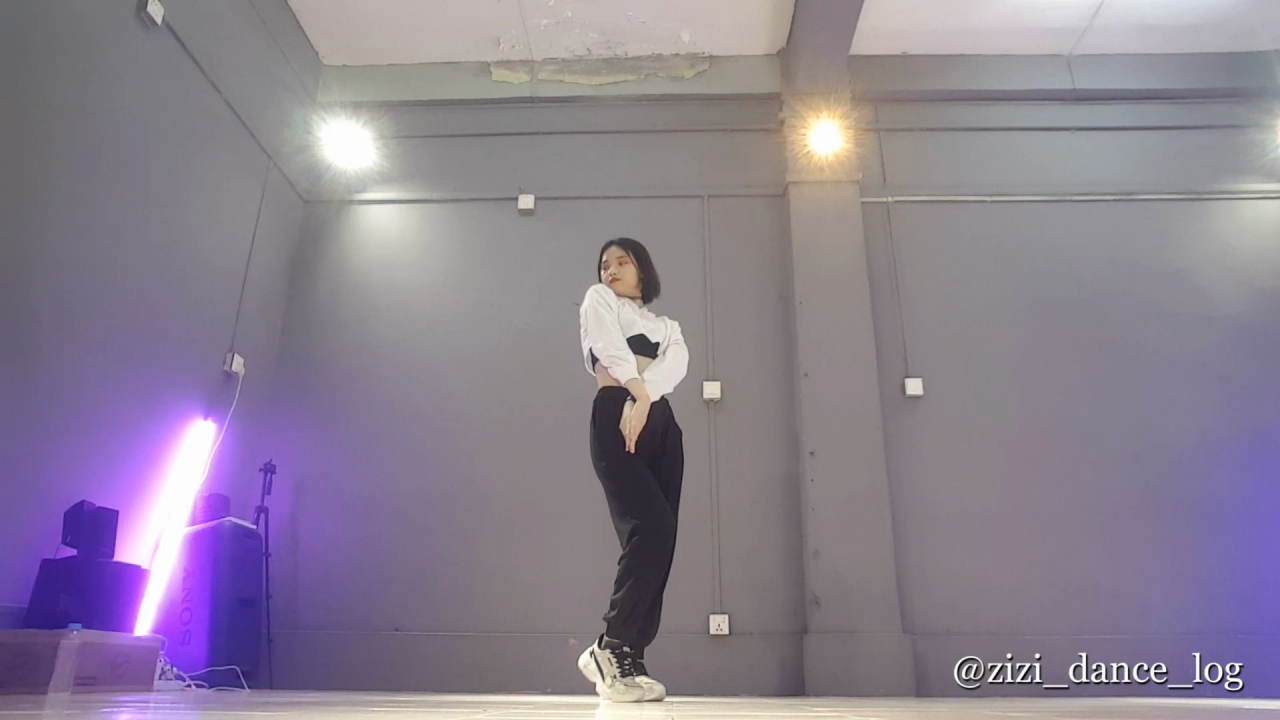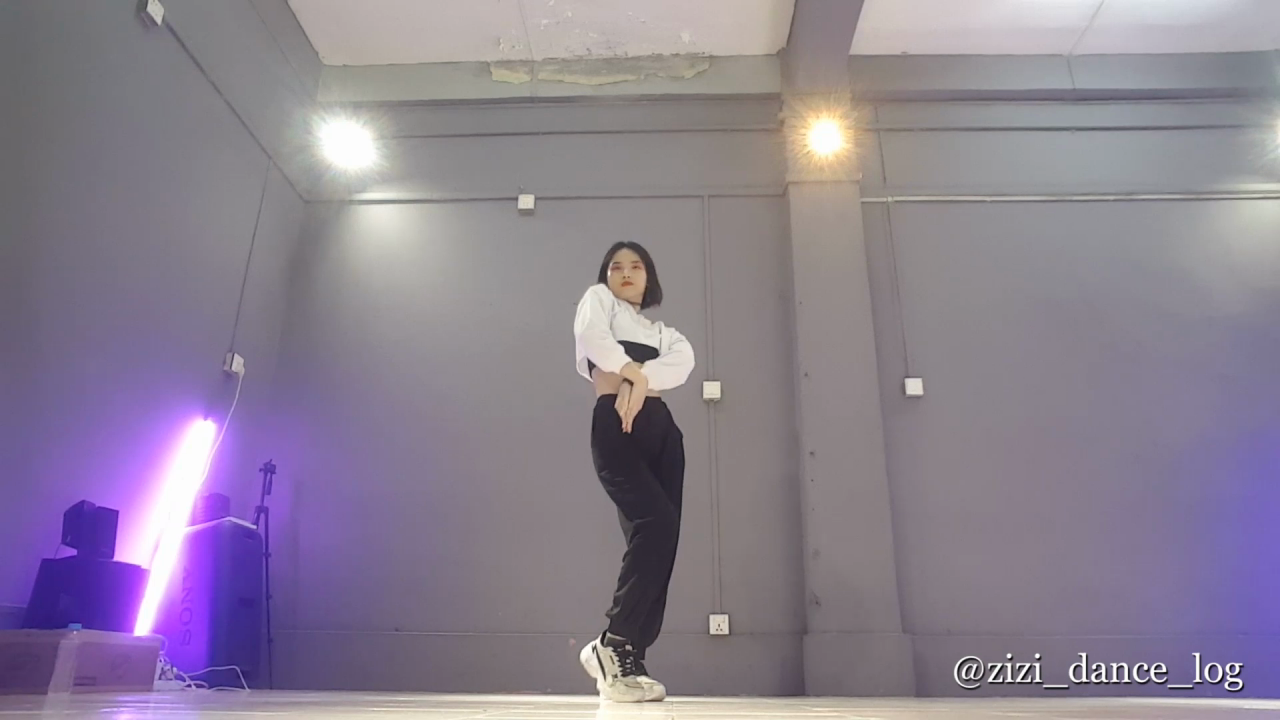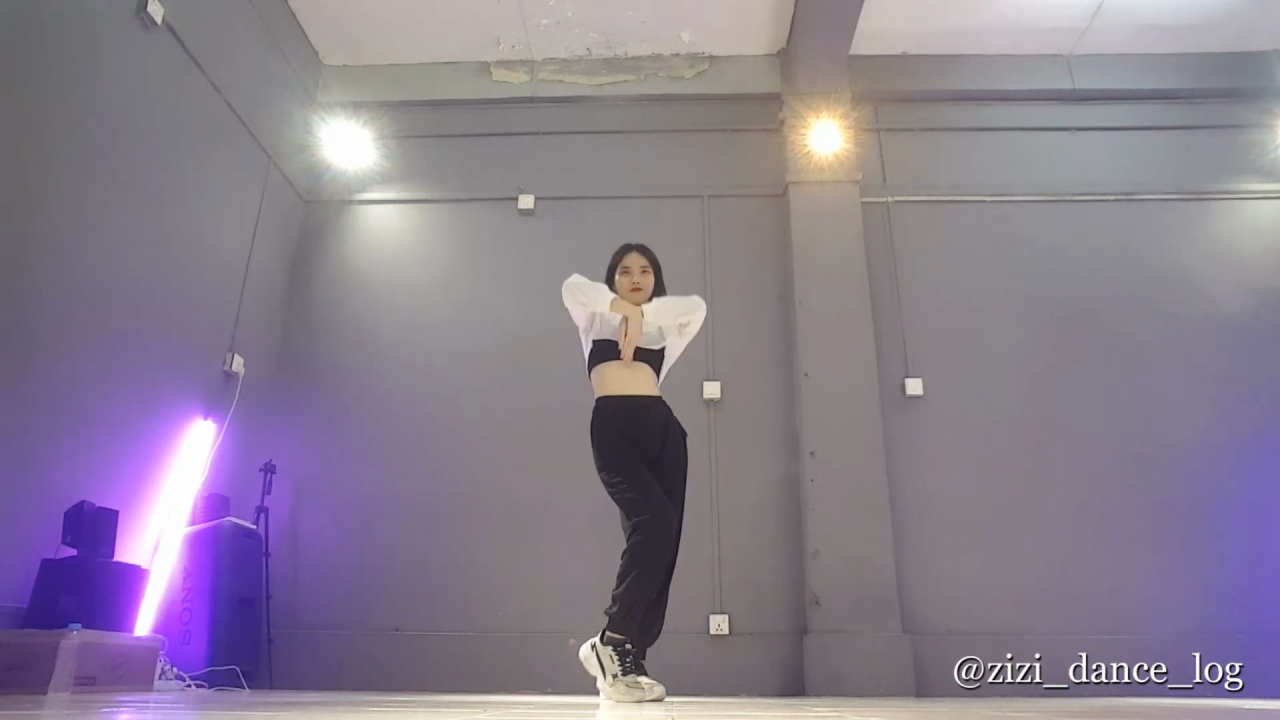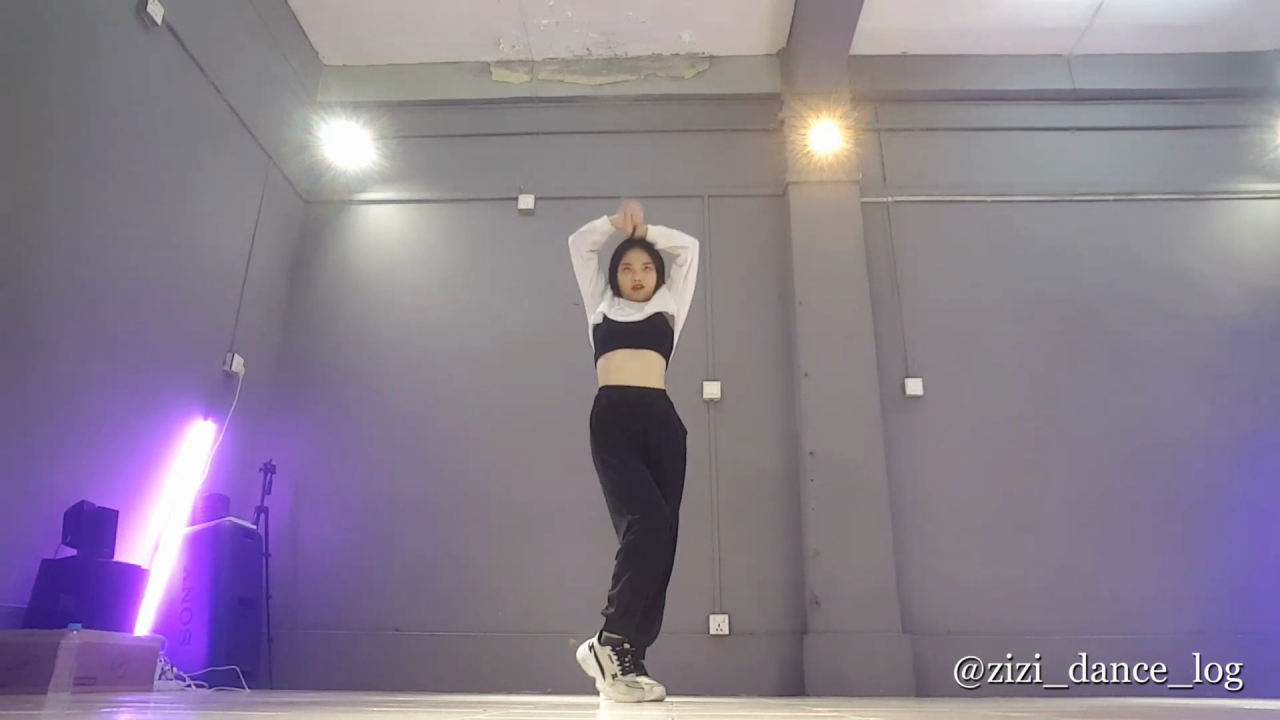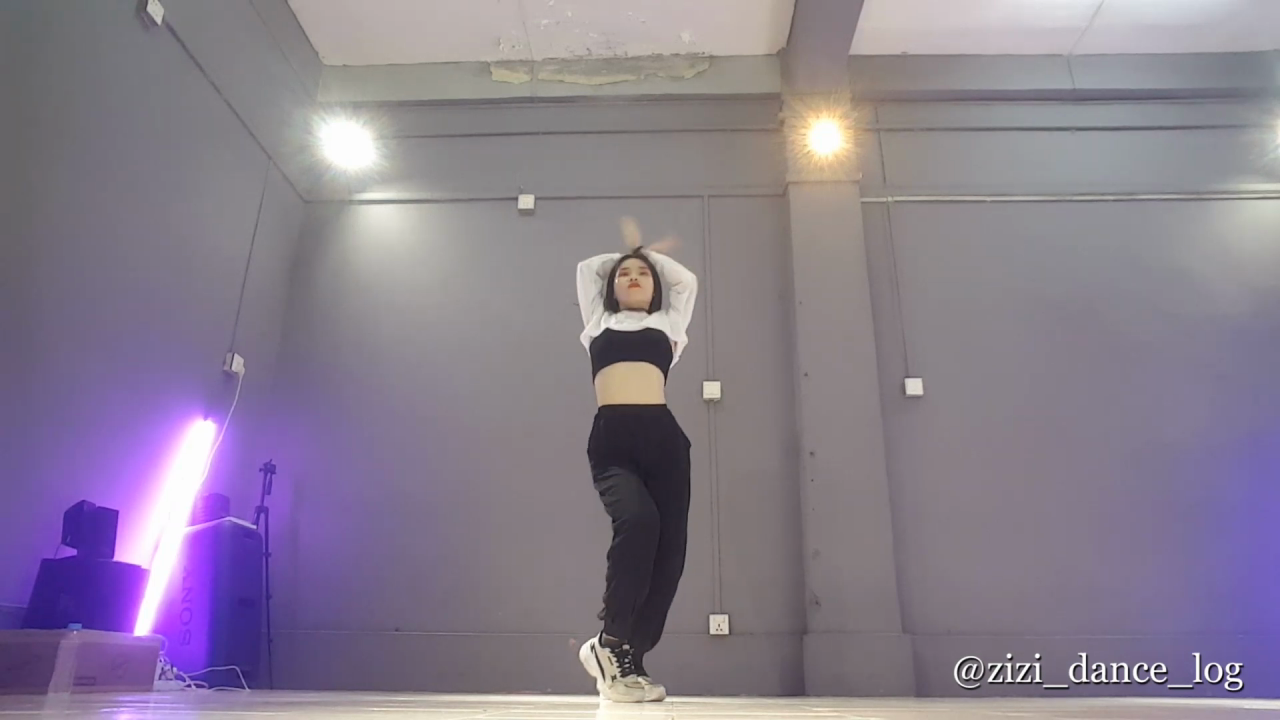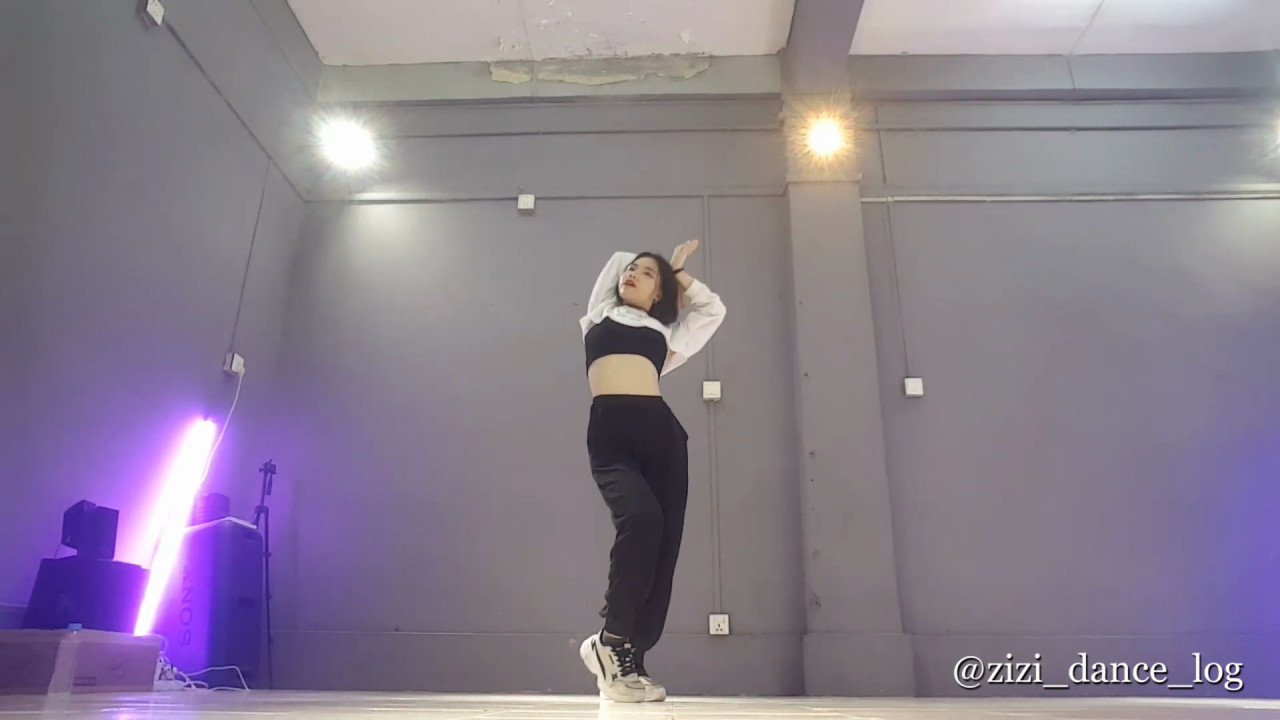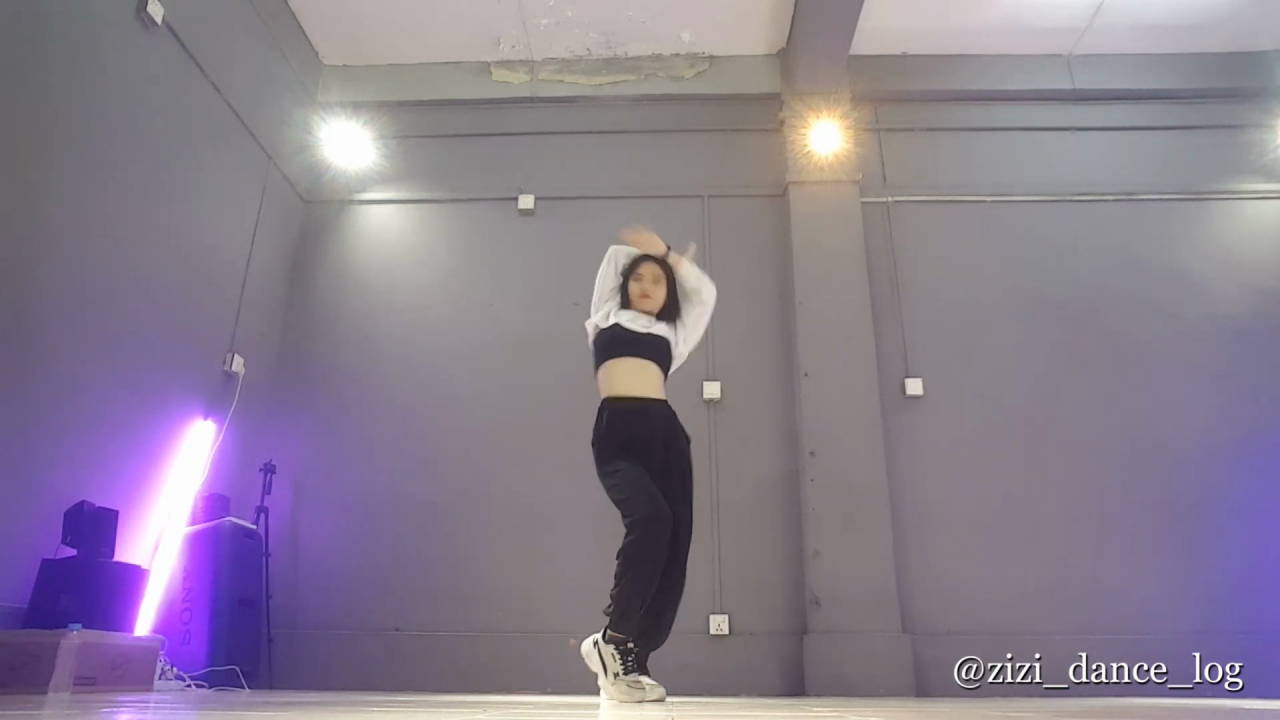
dt=0.7s
person 1, frame 1
left shoulder: (665, 325)
right shoulder: (599, 299)
left elbow: (675, 363)
right elbow: (610, 345)
left wrist: (643, 399)
right wrist: (637, 389)
left hip: (660, 422)
right hip: (616, 415)
left knee: (660, 536)
right knee: (651, 527)
left ankle: (629, 659)
right ankle: (610, 646)
person 1, frame 2
left shoulder: (661, 330)
right shoulder: (598, 299)
left elbow: (684, 361)
right elbow: (590, 336)
left wrist: (641, 382)
right wrist: (631, 370)
left hip: (660, 427)
right hip: (616, 425)
left knee: (661, 536)
right knee: (656, 525)
left ankle: (629, 658)
right ankle: (613, 643)
person 1, frame 3
left shoulder: (666, 325)
right shoulder: (597, 316)
left elbow: (695, 305)
right elbow: (574, 287)
left wrist: (643, 311)
right wrist: (622, 306)
left hip: (661, 427)
right hip: (613, 427)
left knee: (665, 537)
right knee: (652, 524)
left ankle: (629, 659)
right ankle: (612, 641)
person 1, frame 4
left shoulder: (669, 306)
right shoulder: (601, 304)
left elbow: (689, 247)
right elbow: (580, 243)
left wrist: (645, 225)
right wrist: (619, 221)
left hip: (661, 421)
right hip: (612, 420)
left knee: (662, 533)
right knee: (646, 521)
left ankle: (627, 657)
right ankle: (611, 643)
person 1, frame 5
left shoulder: (666, 325)
right shoulder: (598, 322)
left elbow: (687, 282)
right elbow: (586, 269)
left wrist: (647, 253)
right wrist: (627, 255)
left hip: (663, 437)
right hip: (612, 440)
left knee: (670, 547)
right knee: (637, 522)
left ankle: (627, 657)
right ankle: (611, 644)
person 1, frame 6
left shoulder: (665, 332)
right shoulder: (600, 313)
left elbow: (714, 309)
right elbow: (616, 258)
left wrist: (676, 271)
right wrist: (641, 260)
left hip: (661, 432)
right hip: (609, 436)
left knee: (665, 542)
right knee: (641, 520)
left ankle: (630, 657)
right ankle: (611, 641)
person 1, frame 7
left shoulder: (670, 331)
right shoulder: (607, 315)
left elbow: (702, 288)
right elbow: (615, 256)
left wrist: (667, 254)
right wrist: (645, 254)
left hip: (665, 435)
right hip: (618, 437)
left knee: (674, 545)
right knee: (650, 521)
left ankle: (632, 658)
right ankle: (614, 641)
